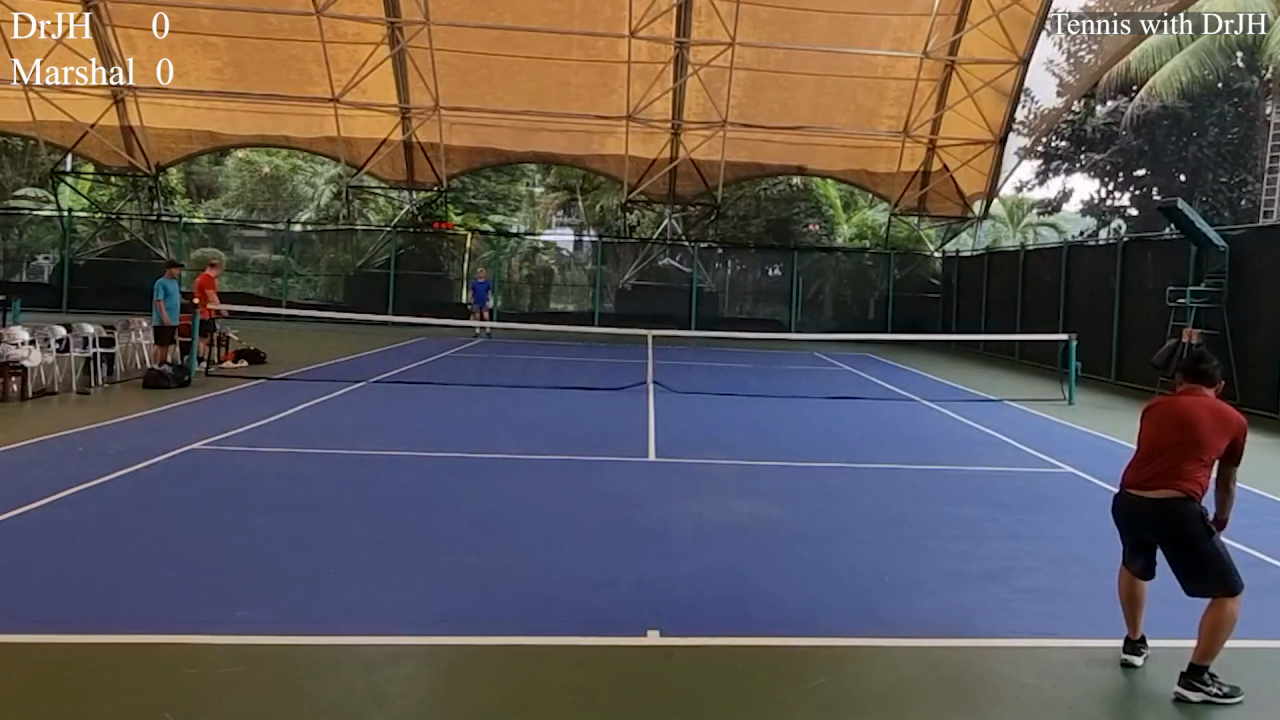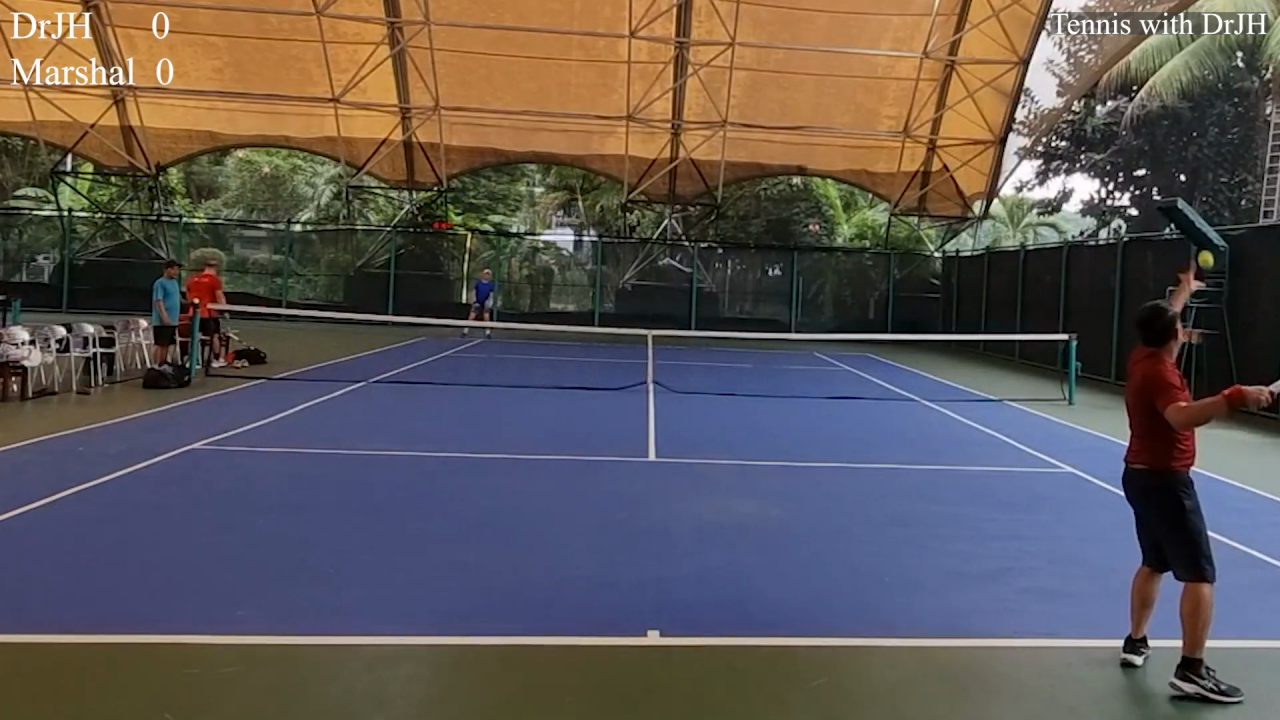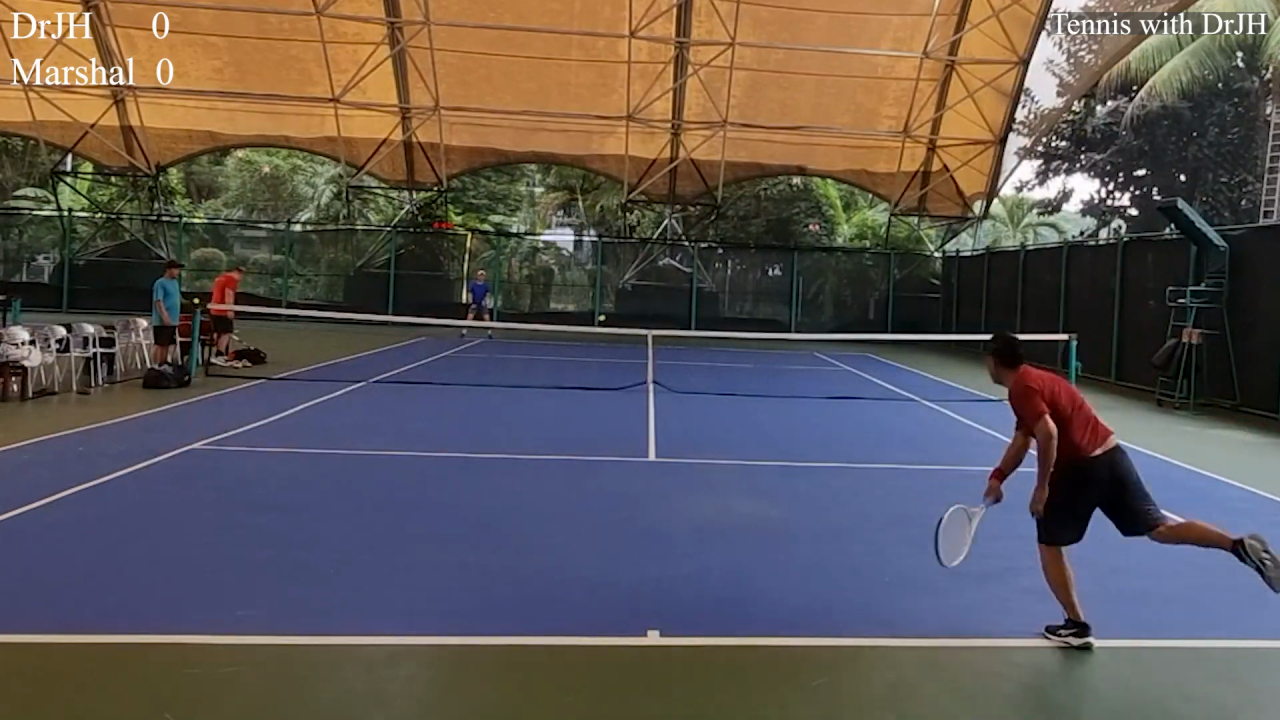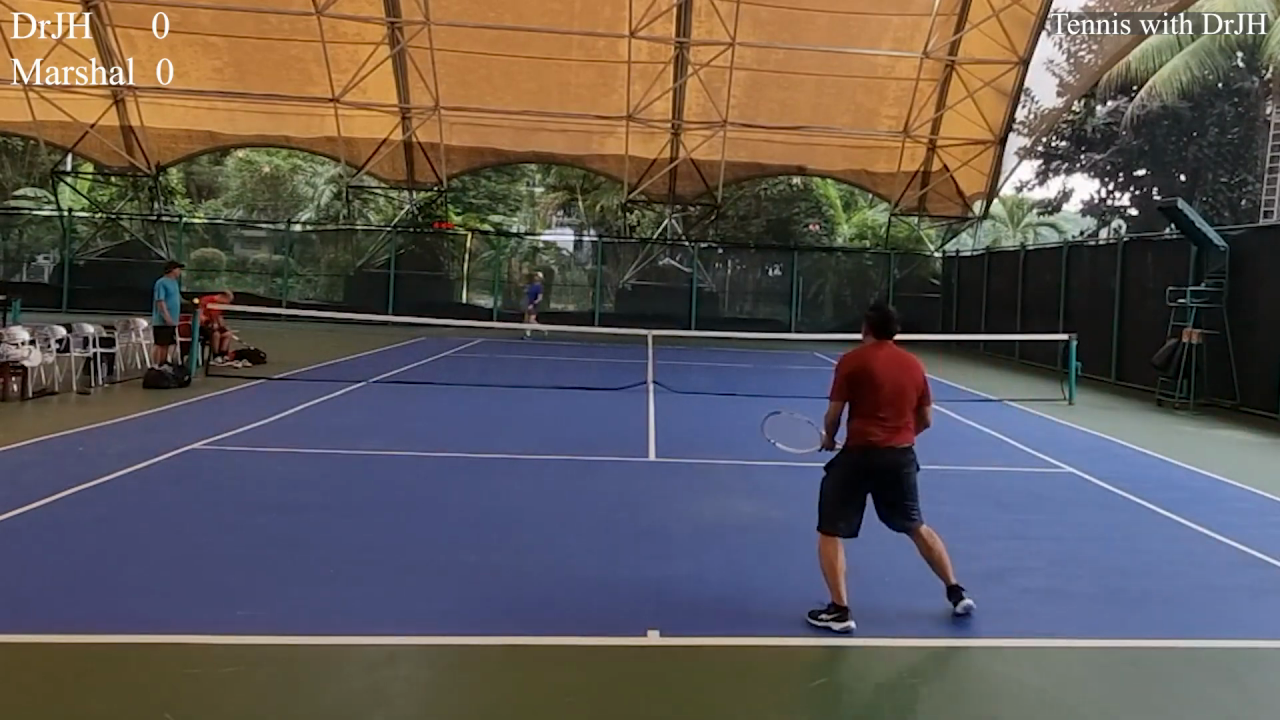
dt=1s
person 1, frame 1
left shoulder: (1154, 408)
right shoulder: (1232, 420)
right elbow: (1226, 483)
right wrist: (1219, 522)
left hip: (1128, 502)
right hip: (1176, 509)
left knee: (1133, 567)
right knee: (1229, 592)
left ankle: (1134, 643)
right ankle: (1195, 678)
person 1, frame 2
left shoulder: (1142, 355)
right shoulder: (1160, 371)
left elbow: (1157, 324)
right elbow: (1182, 415)
left wrist: (1183, 291)
right wrist: (1235, 397)
left hip: (1141, 477)
right hip: (1165, 483)
left knee: (1153, 564)
right knee: (1200, 576)
left ankle: (1135, 642)
right ankle: (1192, 670)
person 1, frame 3
left shoulder: (1024, 388)
right shoulder: (1040, 378)
left elbow: (1048, 434)
right elbow: (1022, 440)
left wrist: (1042, 490)
right wrist: (998, 476)
left hip: (1084, 467)
right hip: (1113, 458)
left knee: (1049, 544)
right knee: (1160, 525)
left ankle: (1075, 627)
right ankle: (1244, 546)
person 1, frame 4
left shoulder: (852, 361)
right shoulder: (914, 366)
left elbow: (833, 414)
right elbow: (925, 419)
left wrist: (828, 438)
left hip: (859, 455)
right hip: (900, 457)
left knee: (831, 532)
right knee: (915, 526)
left ankle: (838, 610)
right ankle: (956, 592)
